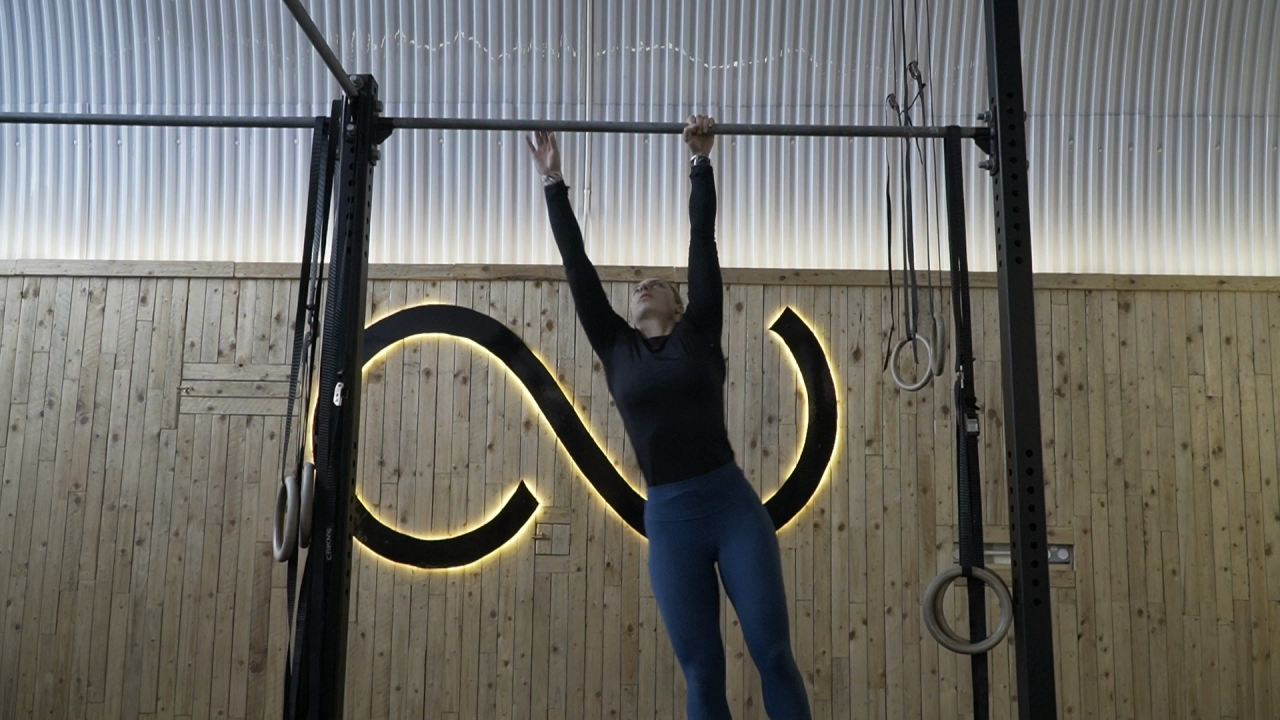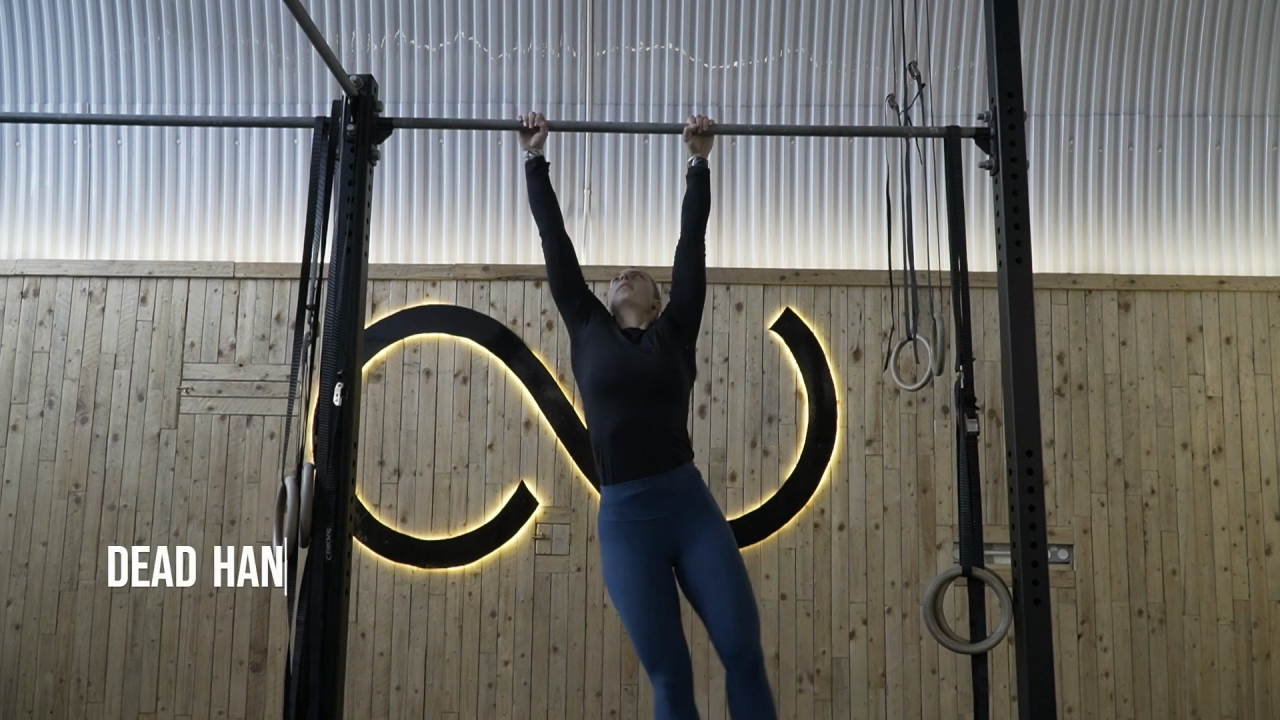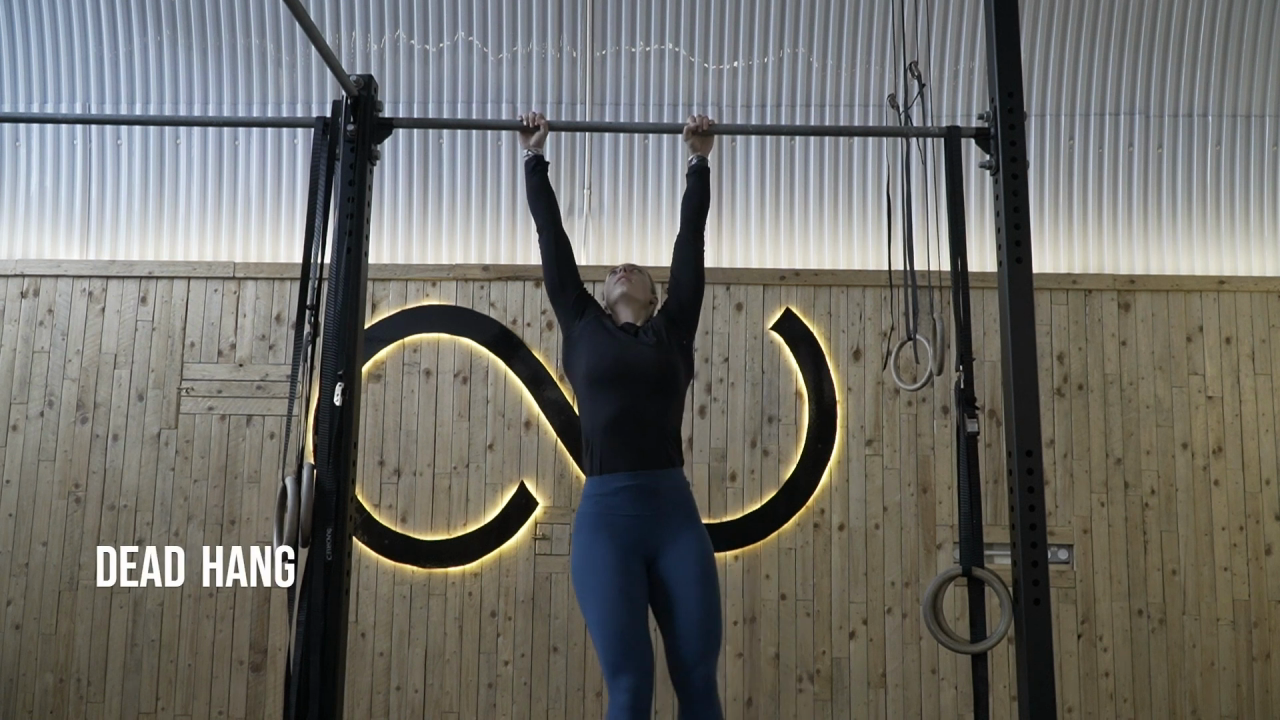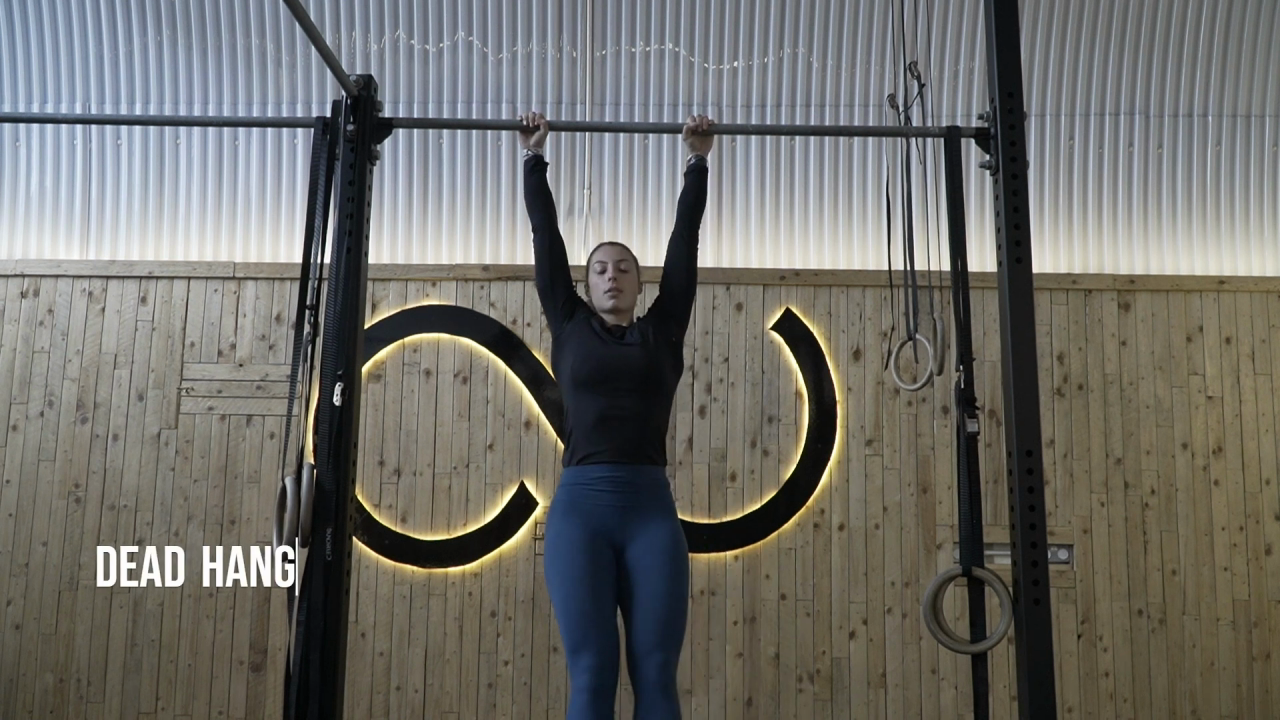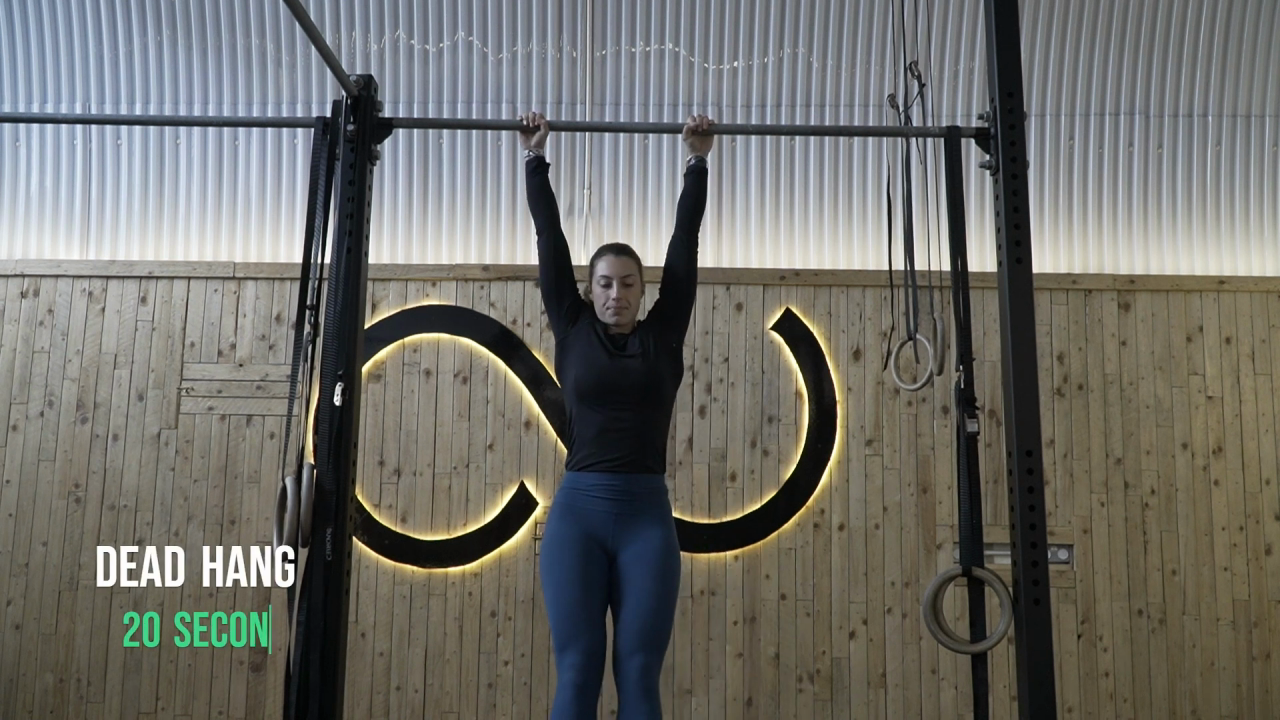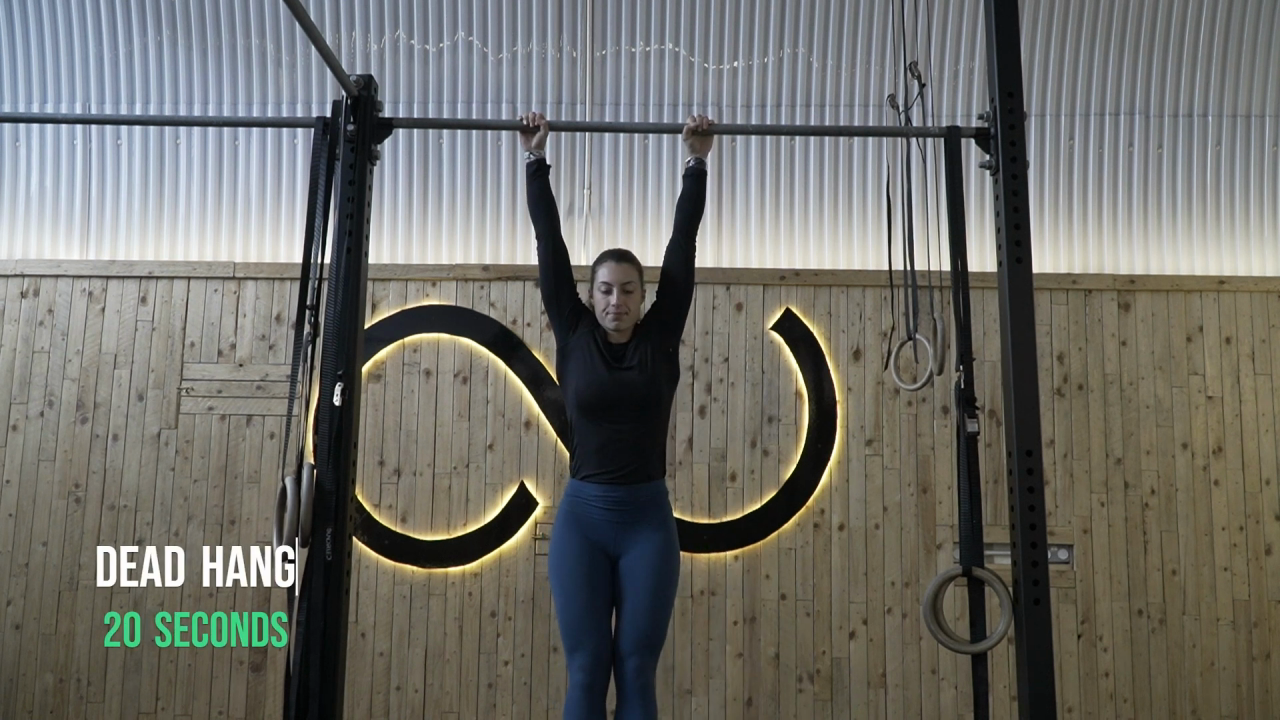
dt=0.4s
person 1, frame 1
left shoulder: (701, 338)
right shoulder: (618, 349)
left elbow: (703, 244)
right elbow: (578, 266)
left wrist: (701, 162)
right wrist: (553, 183)
left hip: (733, 505)
right hip: (669, 519)
left knee: (771, 653)
person 1, frame 2
left shoulder: (676, 332)
right shoulder: (588, 332)
left elbow: (692, 242)
right elbow: (555, 241)
left wrist: (697, 163)
right wrist: (535, 161)
left hip: (692, 508)
right hip: (624, 520)
left knee: (743, 655)
person 1, frame 3
left shoulder: (674, 332)
right shoulder: (582, 327)
left elbow: (691, 239)
right elbow: (551, 235)
left wrist: (698, 162)
right wrist: (534, 159)
left hip: (674, 513)
right hip: (603, 516)
person 1, frame 4
left shoulder: (663, 331)
right shoulder: (569, 327)
left elbow: (686, 238)
right elbow: (545, 234)
left wrist: (698, 161)
right wrist: (533, 158)
left hip: (651, 508)
right hip: (579, 507)
person 1, frame 5
left shoulder: (664, 335)
right shoulder: (572, 331)
left elbow: (686, 239)
right elbow: (548, 236)
left wrist: (698, 161)
right wrist: (535, 158)
left hip: (646, 514)
right hip: (577, 511)
person 1, frame 6
left shoulder: (661, 338)
right shoulder: (573, 334)
left elbow: (683, 243)
right elbow: (548, 241)
left wrist: (696, 163)
right wrist: (536, 161)
left hip: (647, 519)
right hip: (582, 516)
